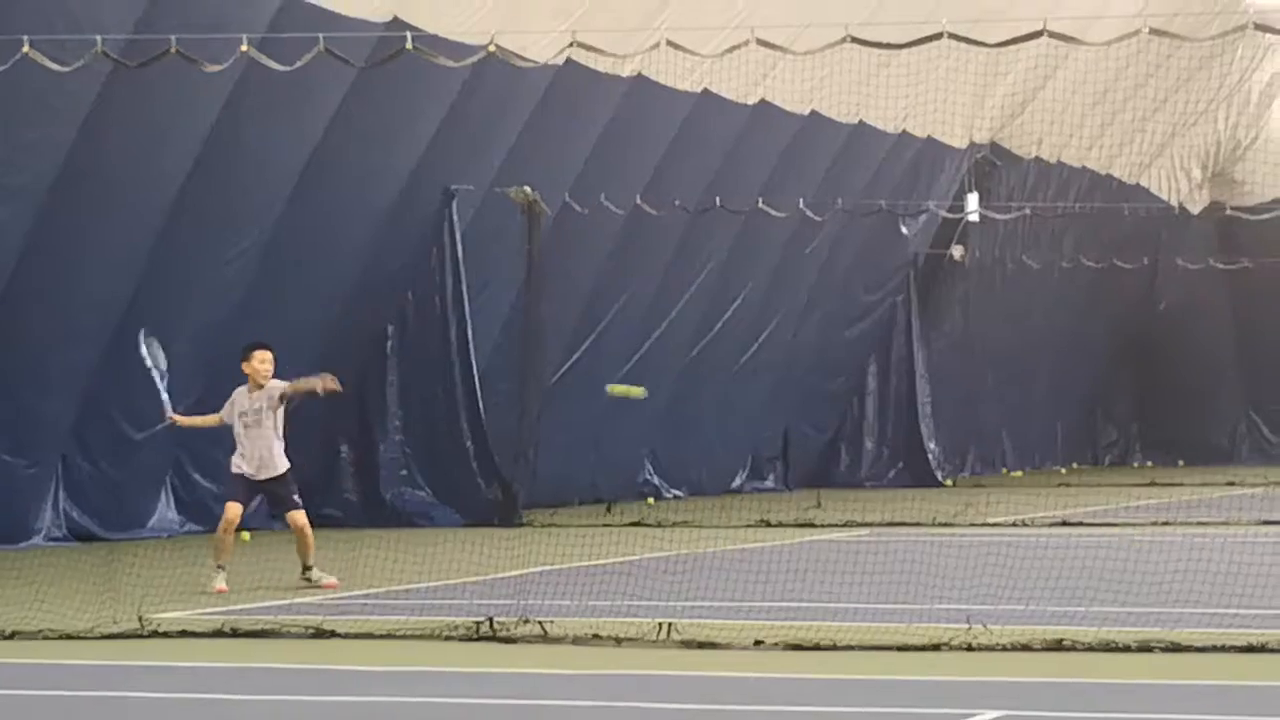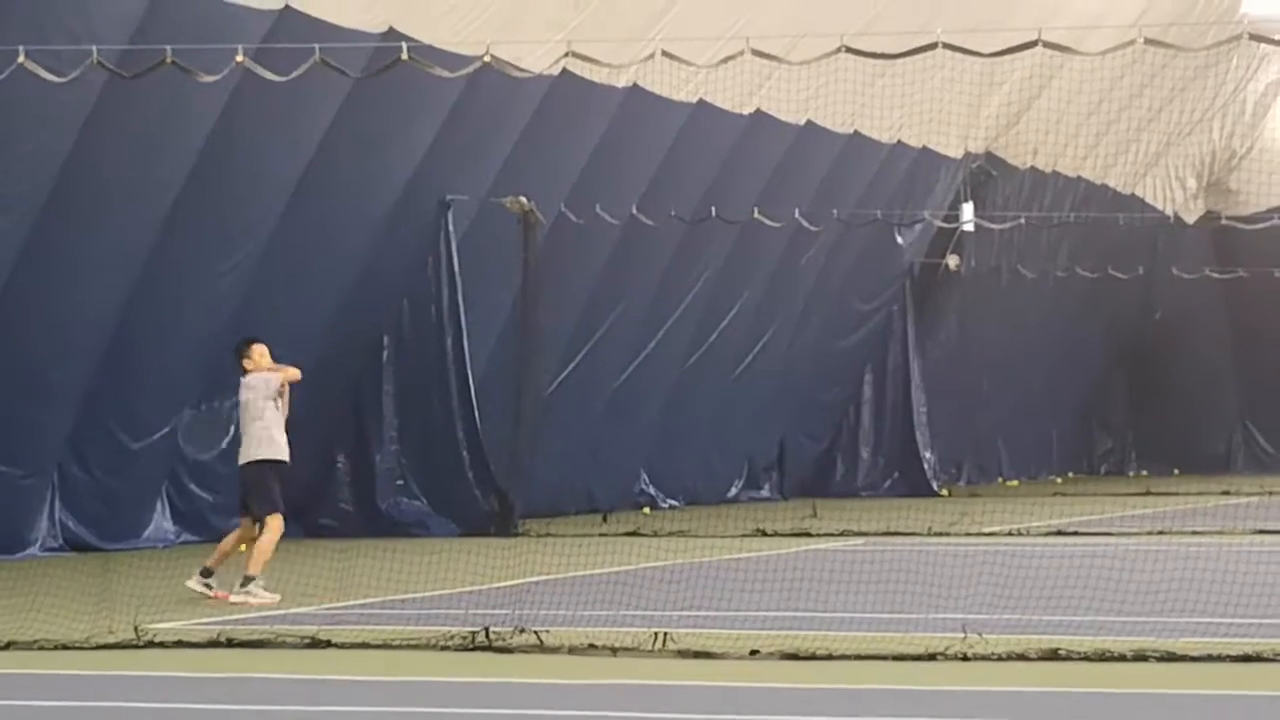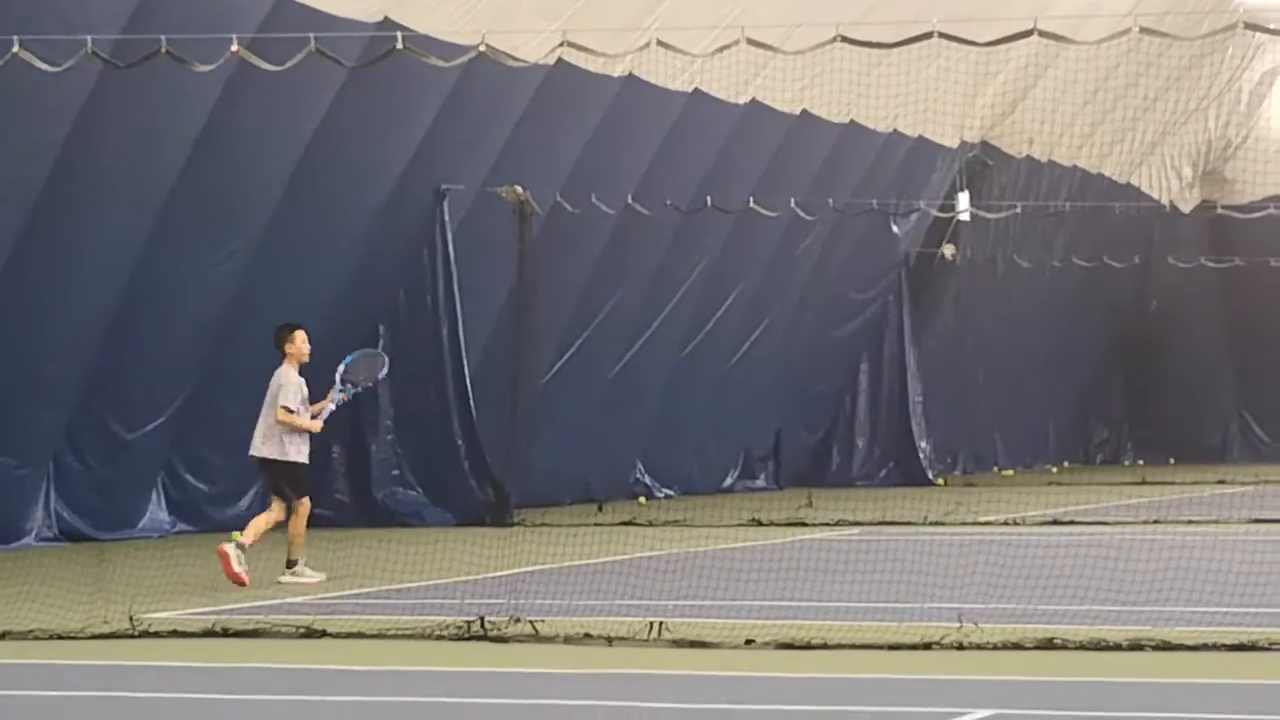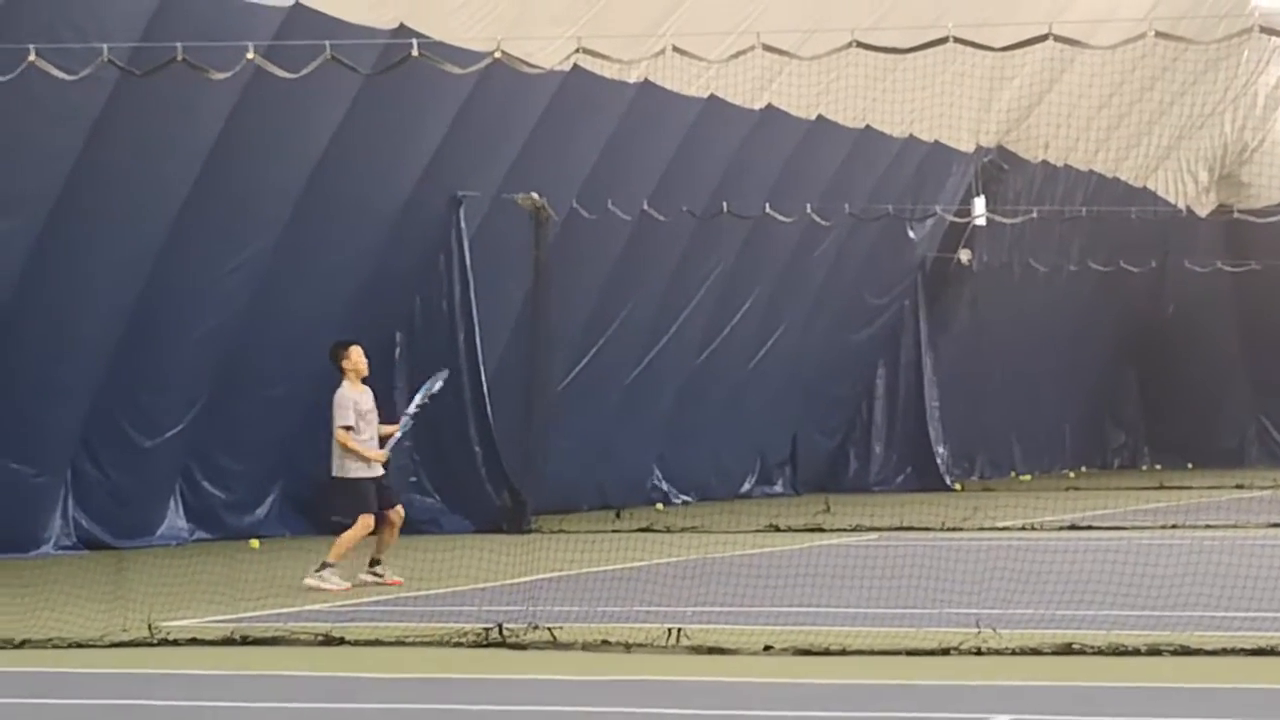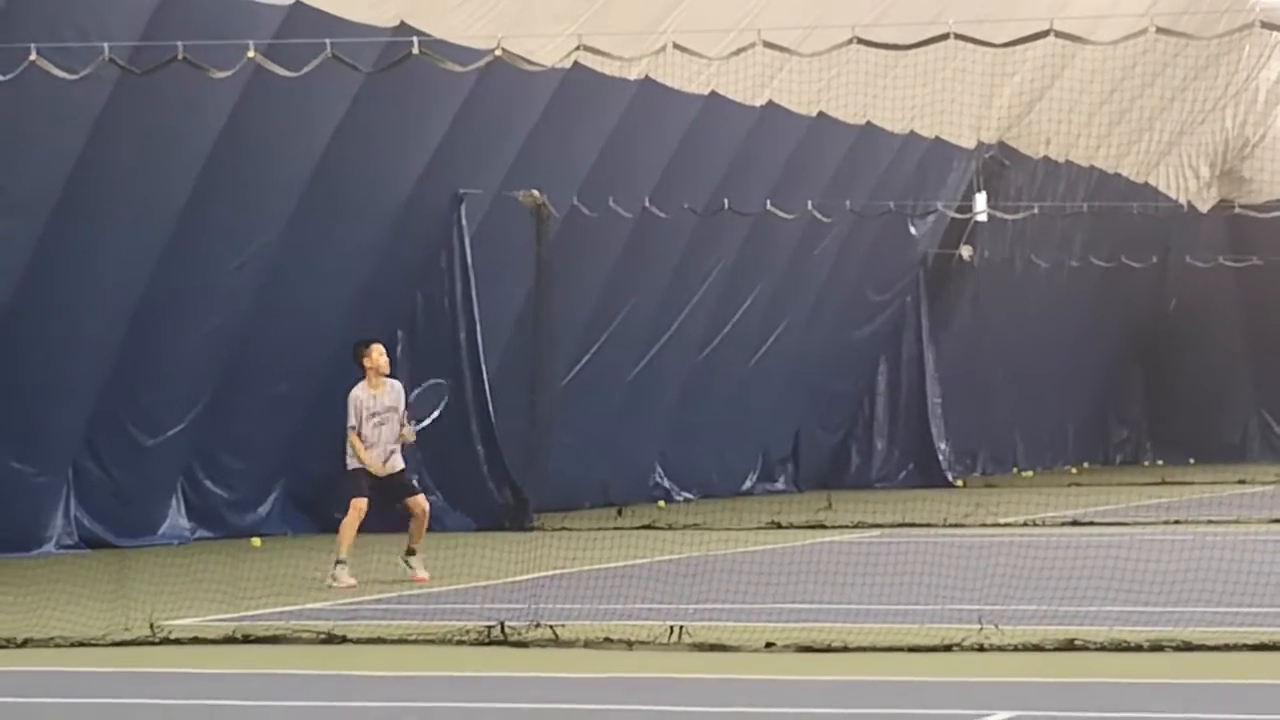
dt=0.5s
person 1, frame 1
left shoulder: (275, 389)
right shoulder: (238, 396)
left elbow: (295, 386)
right elbow: (220, 419)
left wrist: (316, 382)
right wrist: (184, 420)
left hip: (276, 471)
right hip: (243, 471)
left knee: (300, 523)
right knee: (230, 517)
left ankle: (310, 570)
right ankle: (219, 572)
person 1, frame 2
left shoulder: (263, 389)
right shoulder: (256, 381)
left elbow: (279, 420)
right elbow: (295, 374)
left wrist: (282, 389)
right wrist: (277, 372)
left hip: (263, 463)
right hip: (260, 463)
left knee: (248, 528)
right knee: (274, 525)
left ankle: (204, 576)
right ankle: (248, 586)
person 1, frame 3
left shoulder: (285, 376)
right shoulder: (291, 380)
right elbow: (282, 417)
left wrist: (325, 403)
right wrist: (310, 425)
left hip: (268, 453)
right hip: (285, 454)
left knee: (277, 510)
right knee: (302, 506)
left ankle: (238, 547)
right ankle: (293, 567)
person 1, frame 4
left shoulder: (366, 392)
right shoulder: (345, 396)
right elbow: (341, 436)
left wrist: (395, 428)
right wrist: (368, 454)
left hip: (373, 470)
right hip: (352, 471)
left knee: (396, 516)
right knee: (365, 525)
left ankle: (375, 568)
right ankle: (322, 572)
person 1, frame 5
left shoulder: (396, 387)
right shoulder: (357, 395)
left elbow: (401, 423)
right elbow: (353, 436)
left wrist: (407, 433)
right wrist: (370, 463)
left hip: (393, 464)
right hip: (362, 465)
left knee: (421, 507)
right knee: (358, 509)
left ankle: (411, 556)
right ankle: (339, 568)
